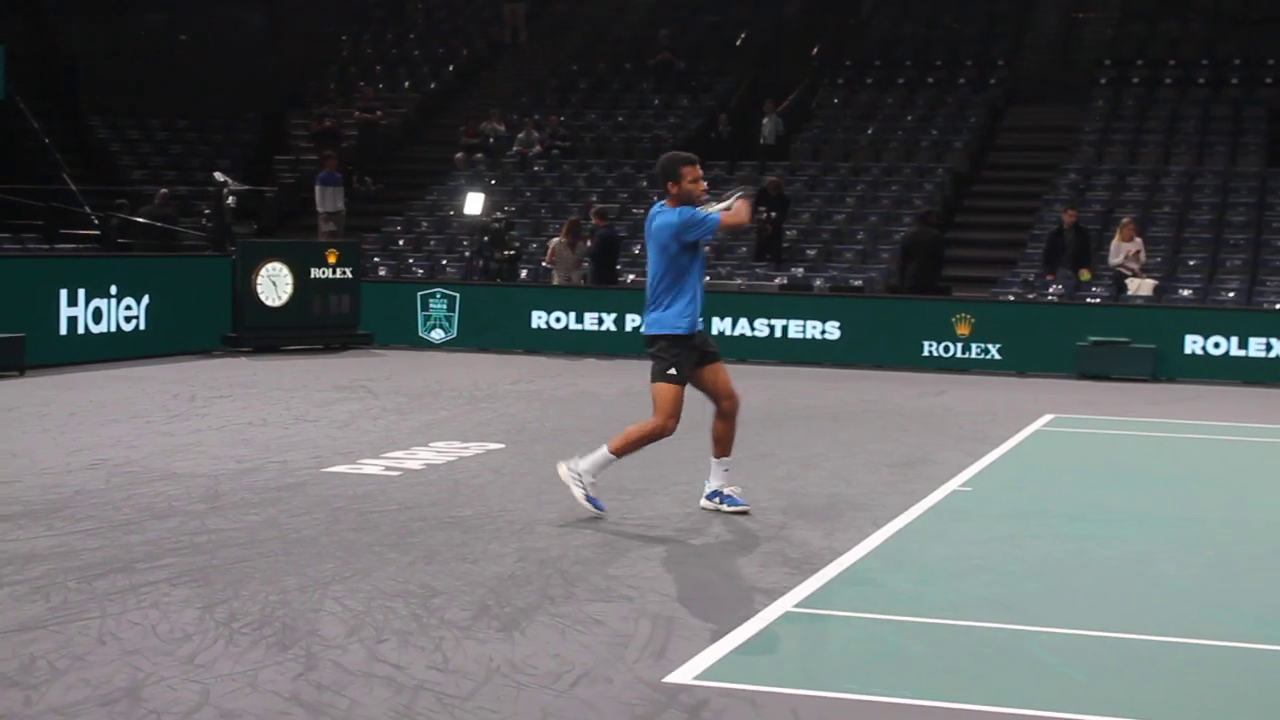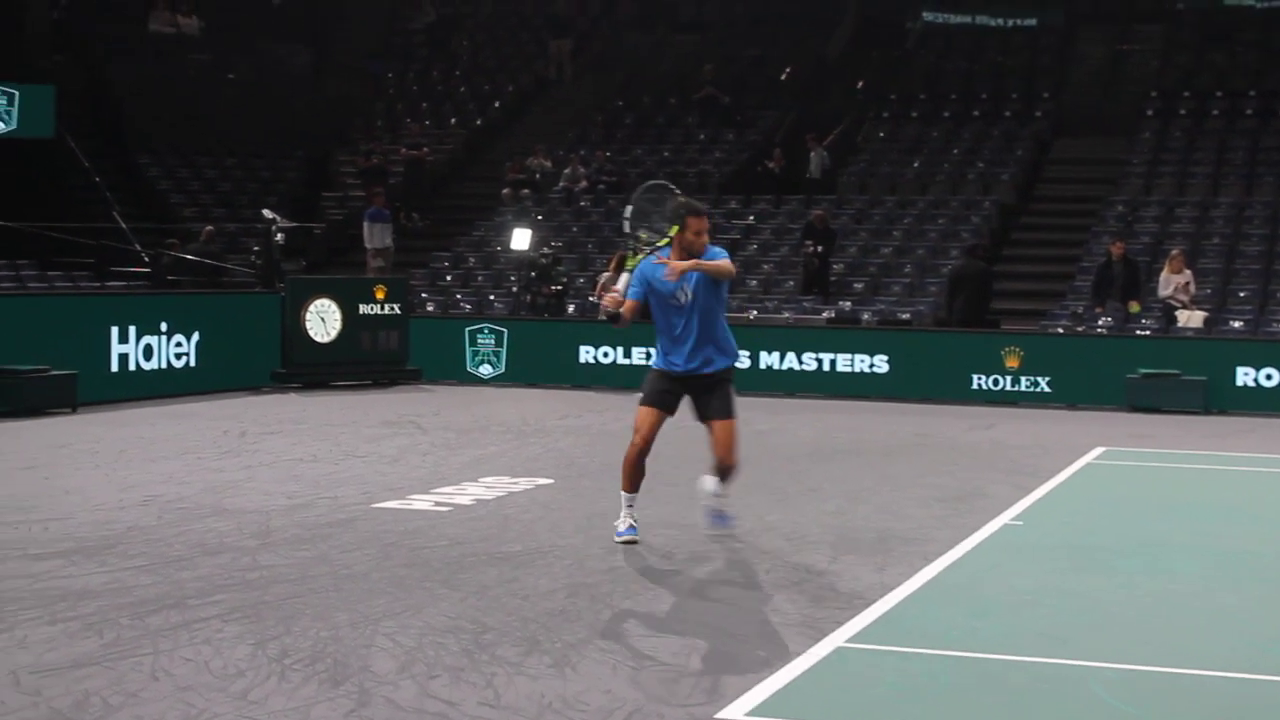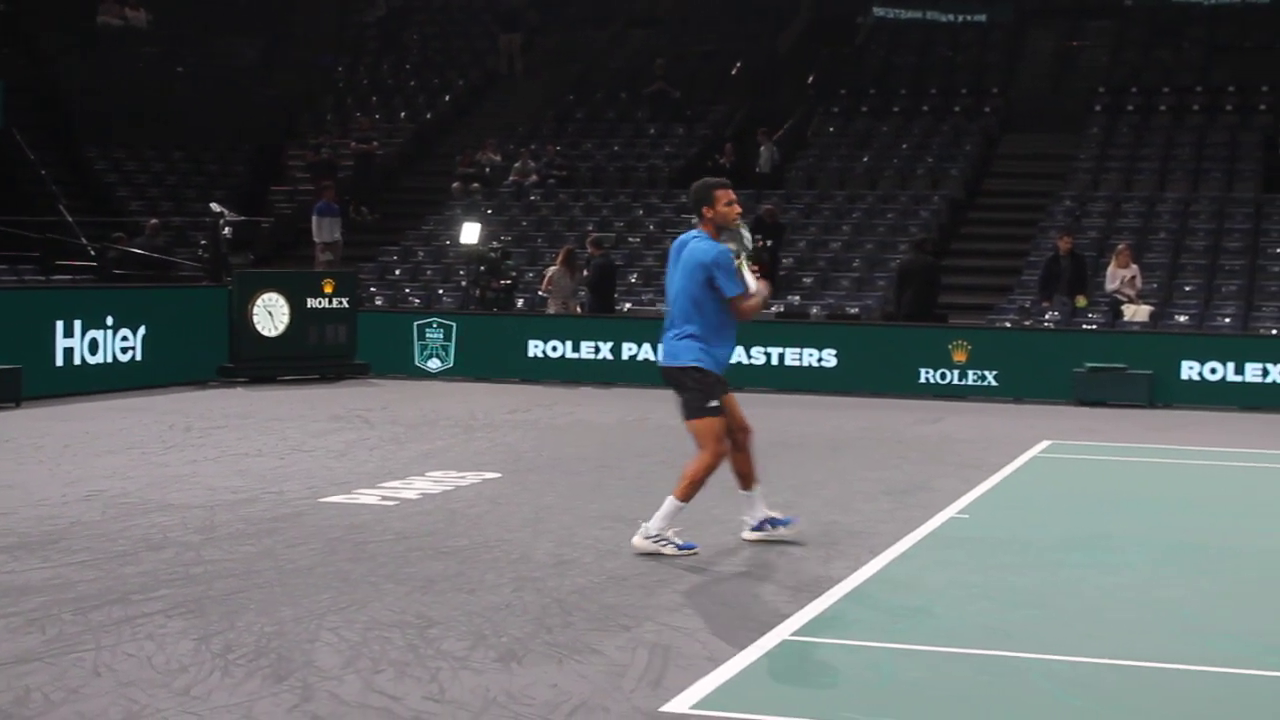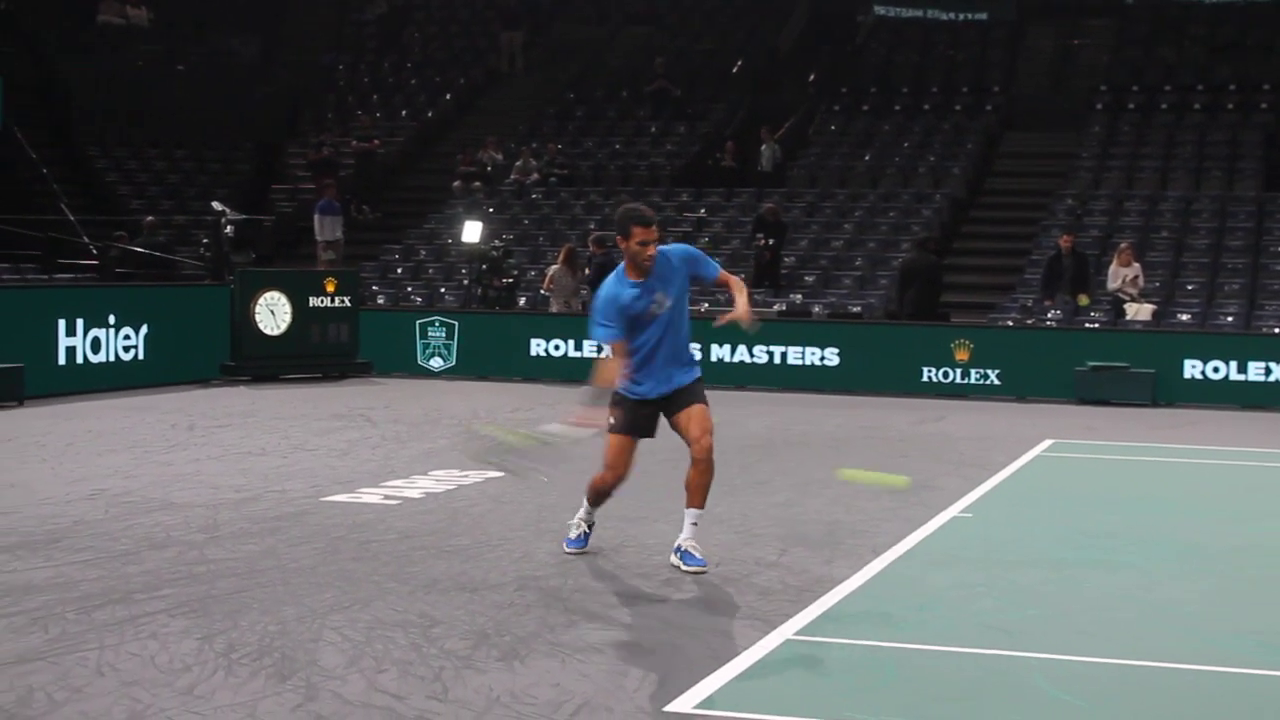
dt=1s
person 1, frame 1
left shoulder: (663, 211)
right shoulder: (680, 220)
right elbow: (739, 219)
right wrist: (742, 203)
left hip: (689, 328)
right hip: (669, 332)
left knee: (728, 402)
right knee: (664, 423)
left ankle: (716, 488)
right ankle: (582, 470)
person 1, frame 2
left shoulder: (712, 256)
right shoulder: (647, 269)
left elbow: (728, 270)
right elbow: (627, 315)
left wrist: (691, 264)
right wrist: (615, 305)
left hip: (713, 370)
right hip: (668, 367)
left knee: (726, 460)
right knee: (639, 443)
left ankle: (714, 490)
right ankle: (627, 516)
person 1, frame 3
left shoulder: (684, 243)
right shoulder: (715, 253)
right elbow: (744, 310)
right wrist: (760, 293)
left hip: (693, 358)
right hip: (692, 362)
left knee: (739, 433)
right knee: (713, 452)
left ankle: (758, 518)
right ankle: (654, 531)
person 1, frame 4
left shoulder: (678, 256)
right shoulder: (610, 296)
left elbow: (730, 279)
right elbow: (615, 359)
left wrist: (742, 305)
right wrist: (605, 402)
left hip: (682, 380)
right hip: (635, 390)
left knee: (703, 449)
right knee: (611, 475)
left ankle: (686, 542)
right ankle: (585, 519)
